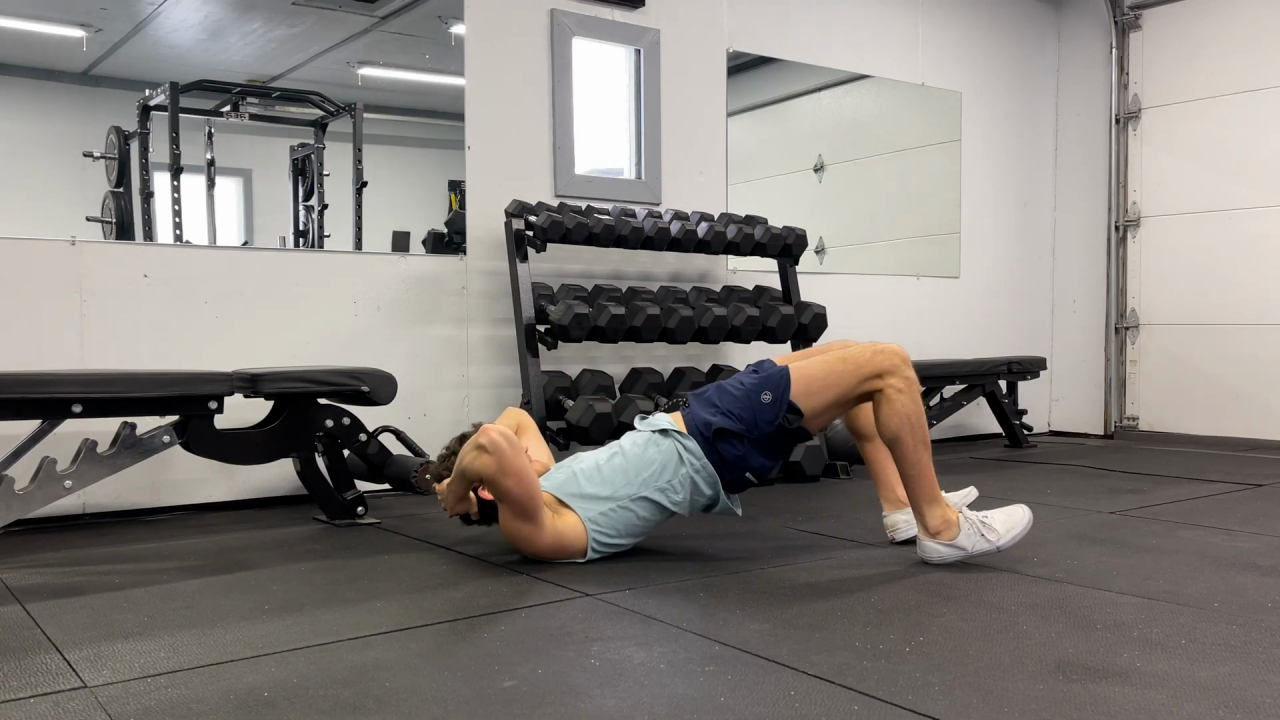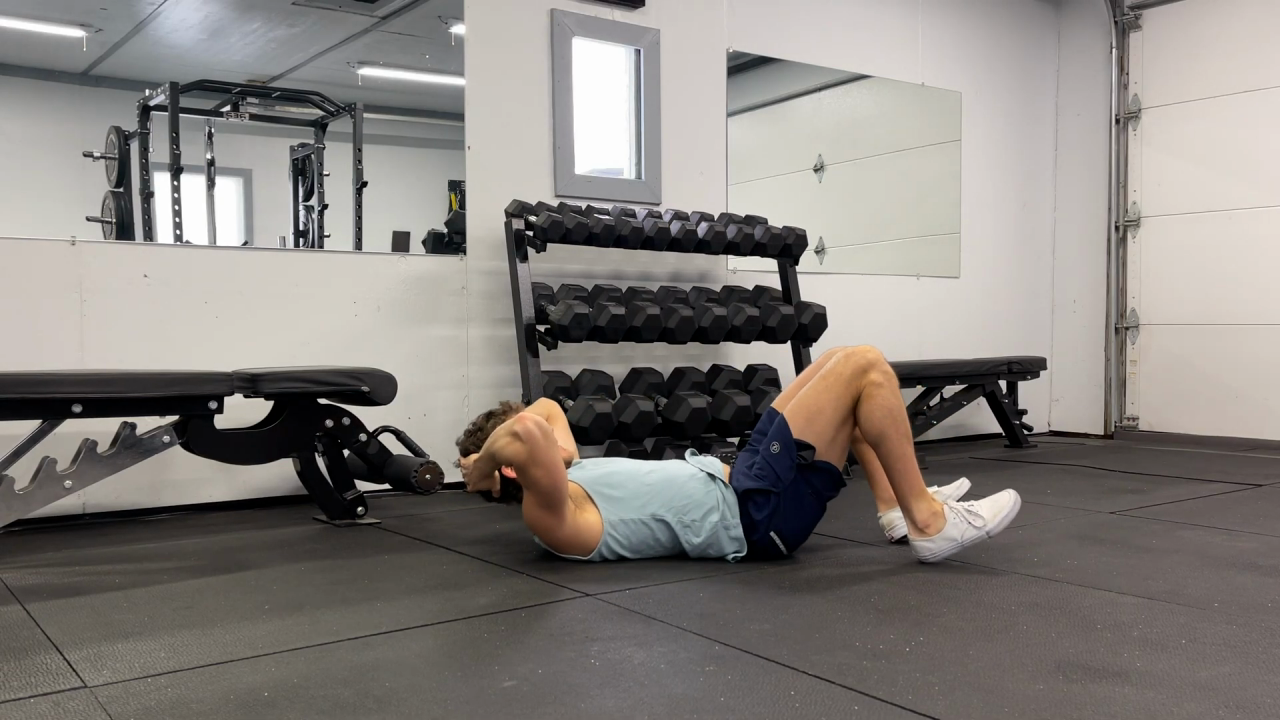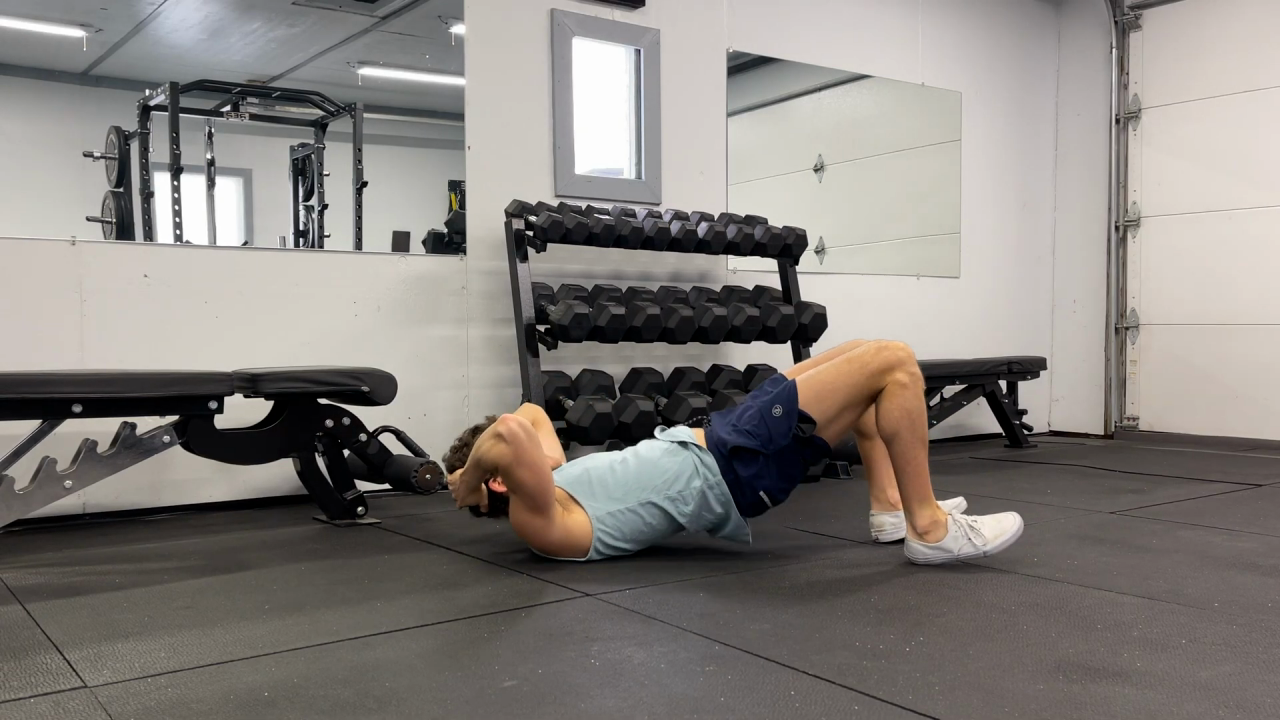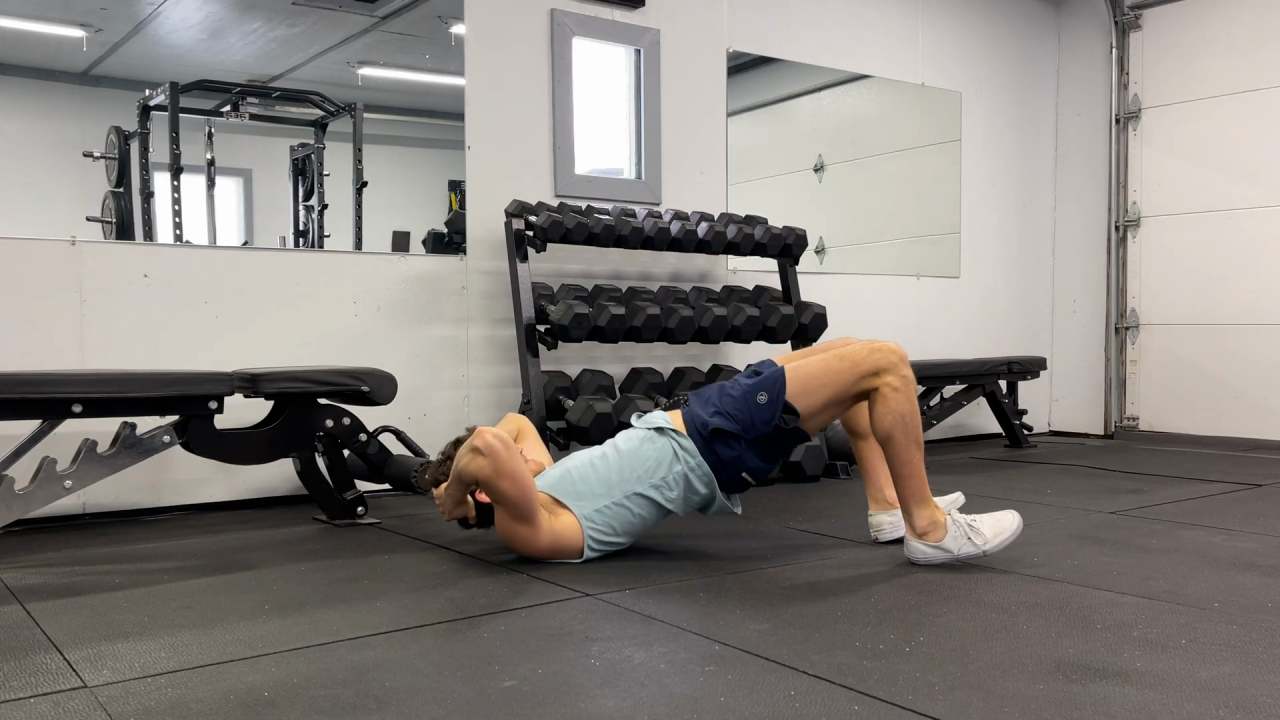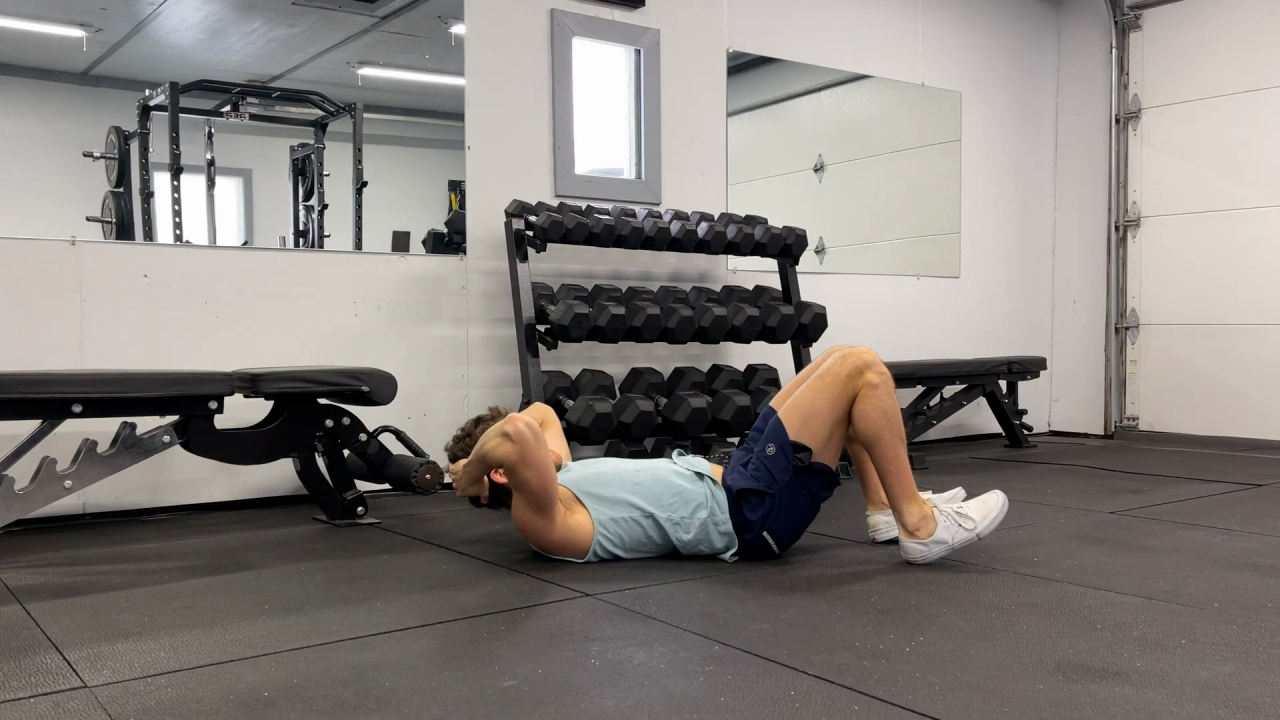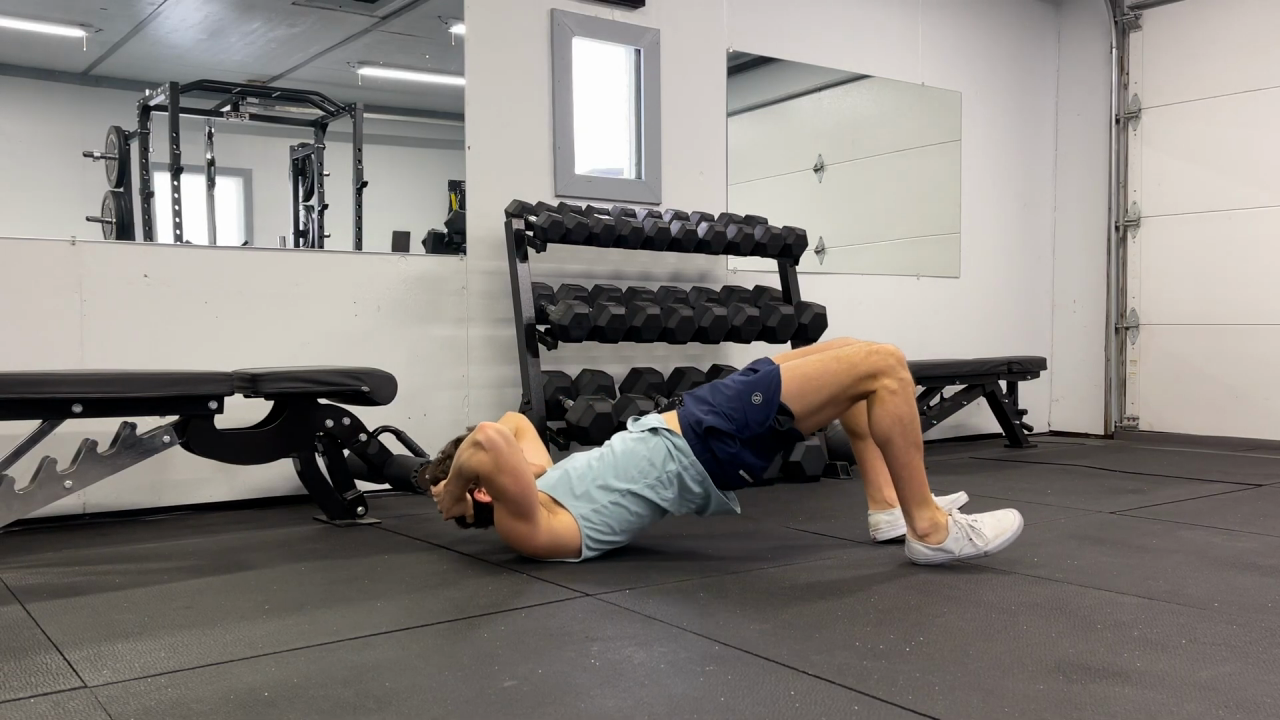
dt=0.5s
person 1, frame 1
left shoulder: (542, 490)
right shoulder: (530, 528)
left elbow: (514, 417)
right elbow: (490, 445)
right wrist: (456, 493)
left hip: (703, 424)
right hip: (719, 446)
left knee: (851, 356)
right knee: (891, 366)
left ankle: (903, 510)
right ankle: (940, 526)
person 1, frame 2
left shoulder: (568, 483)
right shoulder: (555, 519)
left elbow: (546, 406)
right elbow: (528, 431)
left wrist: (522, 450)
right wrist: (480, 469)
left hip: (733, 478)
right hip: (757, 511)
left knee: (843, 366)
right knee: (867, 368)
left ankle: (899, 509)
right ankle: (930, 523)
person 1, frame 3
left shoulder: (554, 488)
right shoulder: (541, 525)
left elbow: (530, 412)
right elbow: (510, 433)
left wrist: (471, 475)
right wrist: (467, 484)
left hip: (726, 443)
right hip: (737, 460)
left knee: (865, 358)
right knee: (896, 362)
left ankle: (892, 511)
right ankle: (931, 530)
person 1, frame 4
left shoulder: (538, 493)
right shoulder: (527, 528)
left elbow: (514, 421)
right elbow: (487, 446)
left wrist: (464, 466)
right wrist: (452, 492)
left hip: (705, 426)
right hip: (714, 440)
left knee: (852, 356)
right knee: (887, 364)
left ankle: (888, 509)
right ankle: (928, 529)
person 1, frame 5
left shoulder: (557, 486)
right shoulder: (542, 520)
left elbow: (541, 413)
right elbow: (518, 433)
left wrist: (473, 464)
right wrist: (468, 474)
left hip: (730, 481)
right hip: (748, 509)
left knee: (843, 363)
right knee: (862, 367)
left ankle: (889, 511)
right ankle: (921, 525)
person 1, frame 6
left shoulder: (540, 491)
right shoulder: (529, 528)
left elbow: (514, 420)
right elbow: (487, 440)
right wrist: (452, 492)
left hip: (702, 426)
right hip: (710, 441)
left knee: (851, 356)
right knee: (885, 366)
left ankle: (889, 508)
right ankle: (929, 529)
